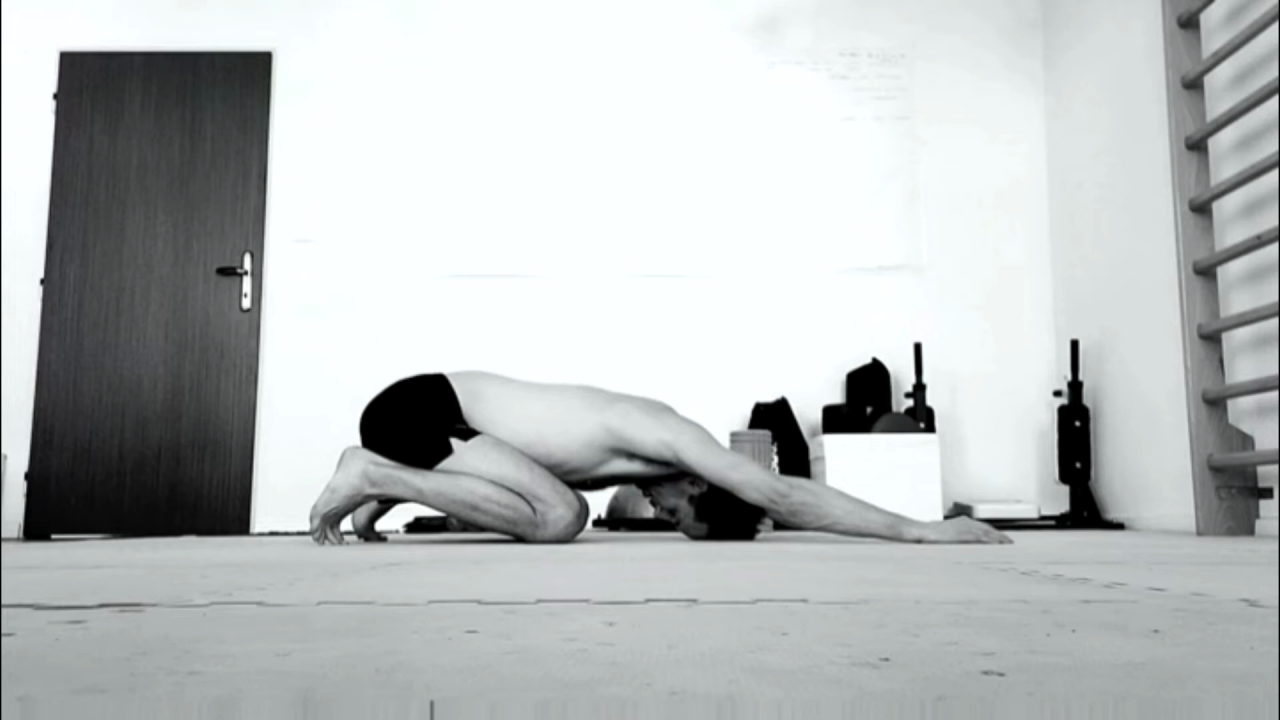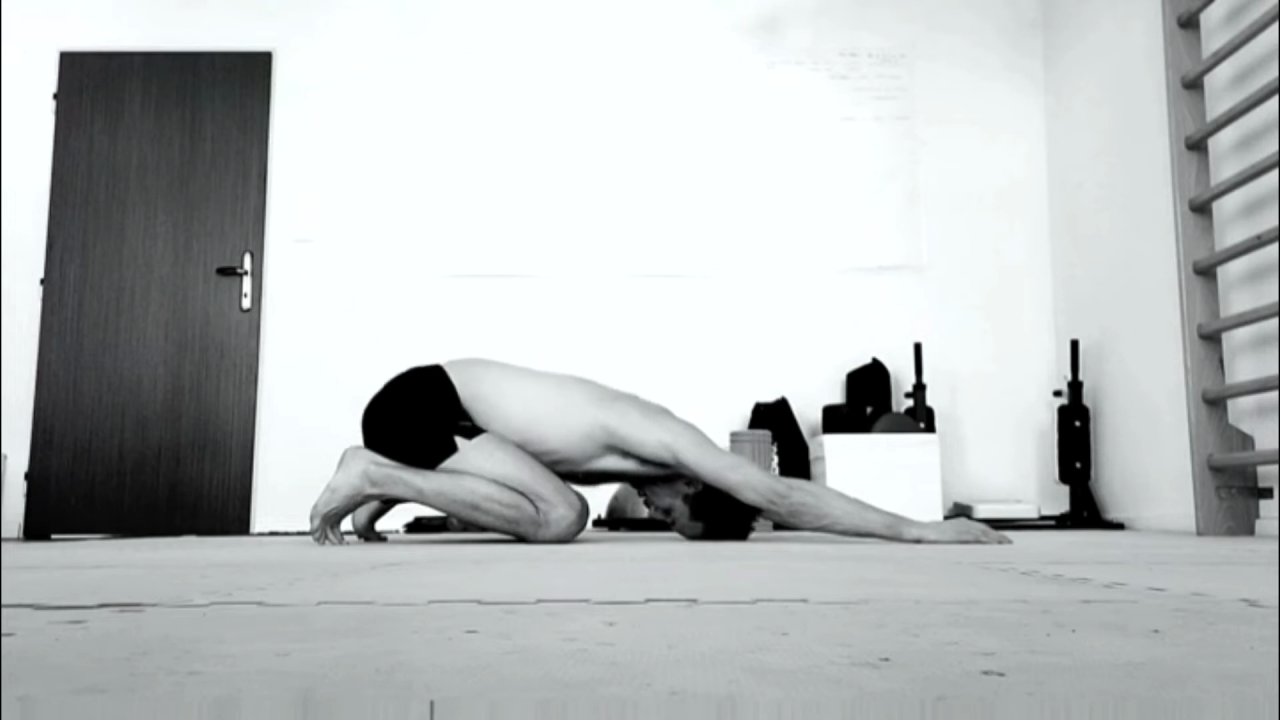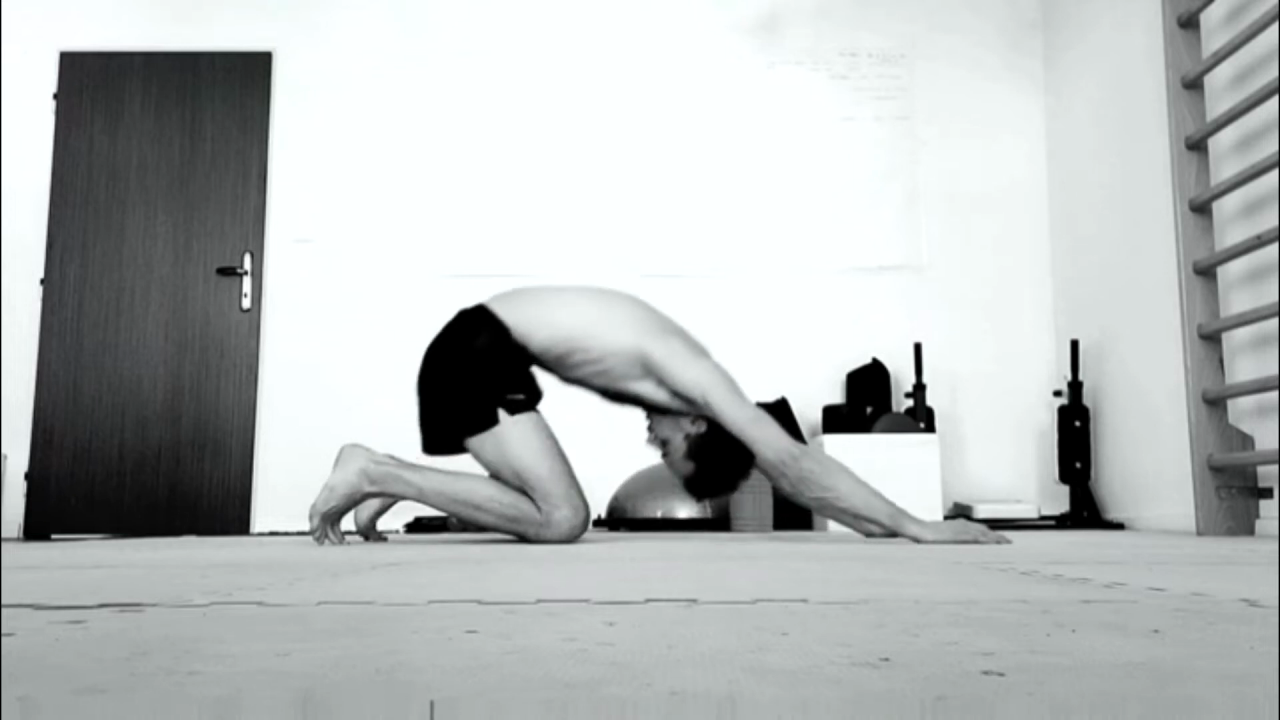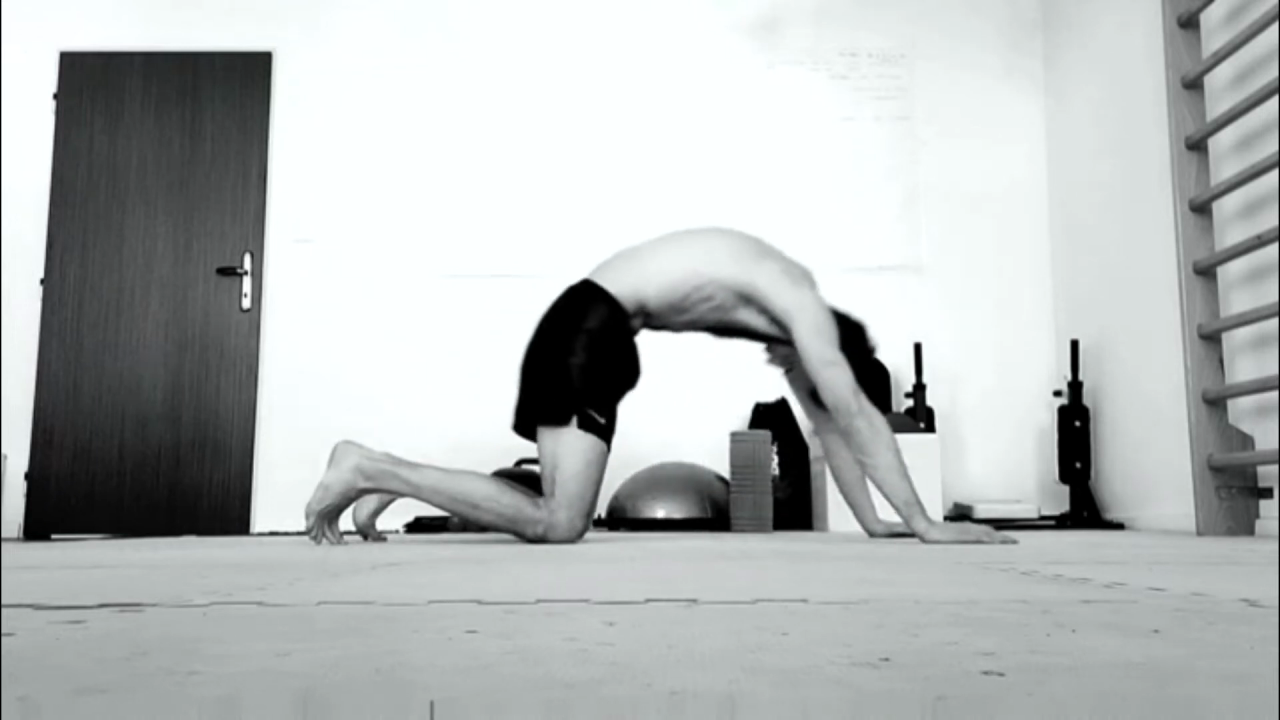
dt=0.5s
person 1, frame 1
left shoulder: (654, 433)
right shoulder: (668, 438)
left elbow: (779, 496)
right elbow: (783, 496)
left wrist: (906, 527)
right wrist: (917, 529)
left hip: (438, 405)
right hip: (417, 409)
left knee: (556, 508)
right knee: (555, 518)
left ankle: (390, 479)
right ankle: (375, 475)
person 1, frame 2
left shoulder: (647, 438)
right shoulder: (660, 442)
left elbow: (778, 495)
right elbow: (781, 497)
left wrist: (905, 528)
right wrist: (916, 530)
left hip: (435, 402)
right hip: (418, 406)
left knee: (553, 508)
right knee: (557, 518)
left ankle: (386, 483)
right ankle: (377, 478)
person 1, frame 3
left shoulder: (680, 379)
right shoulder: (697, 380)
left elbow: (785, 466)
right elbow: (795, 463)
left wrist: (877, 525)
right wrist: (910, 526)
left hip: (485, 347)
right hip: (479, 350)
left knee: (545, 507)
right knee: (560, 520)
left ankle: (382, 481)
right ankle: (374, 473)
person 1, frame 4
left shoulder: (789, 302)
right shoulder: (800, 301)
left elbow: (828, 424)
right elbow: (855, 415)
left wrist: (872, 523)
right wrist: (921, 523)
left hip: (591, 329)
right hip: (590, 329)
left knee: (554, 509)
right knee: (558, 525)
left ankle: (380, 476)
right ankle: (370, 471)
